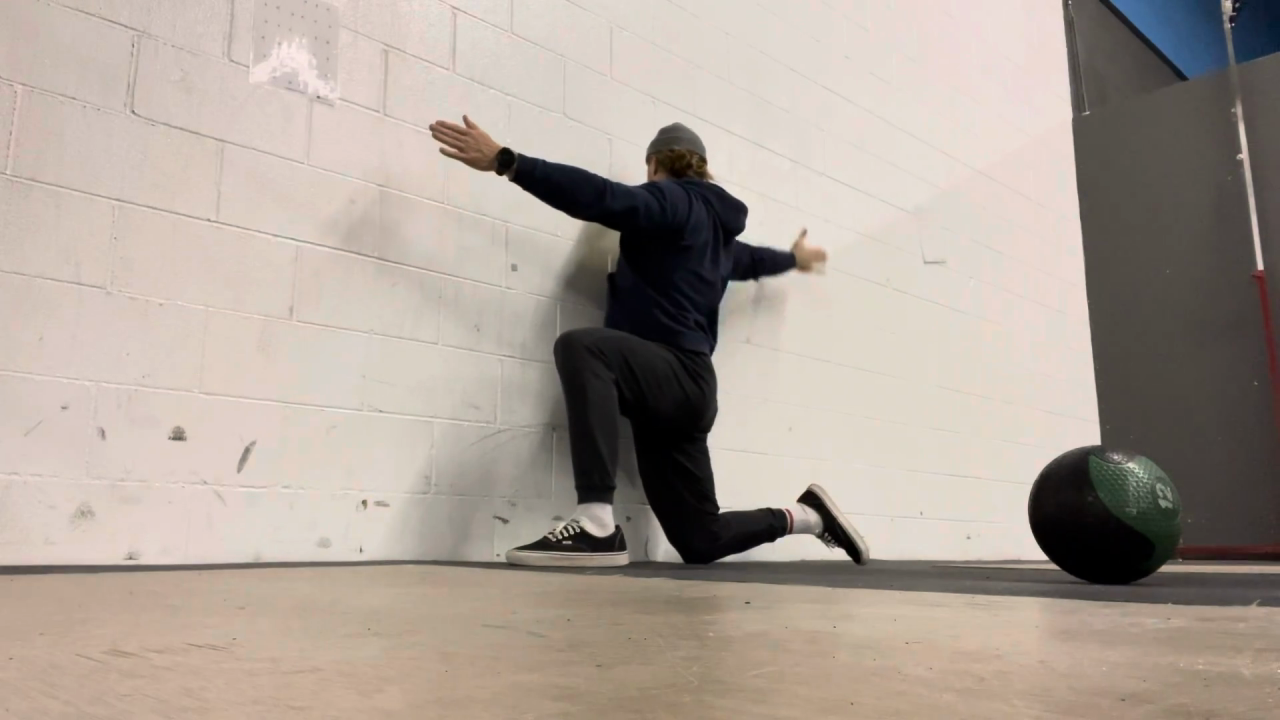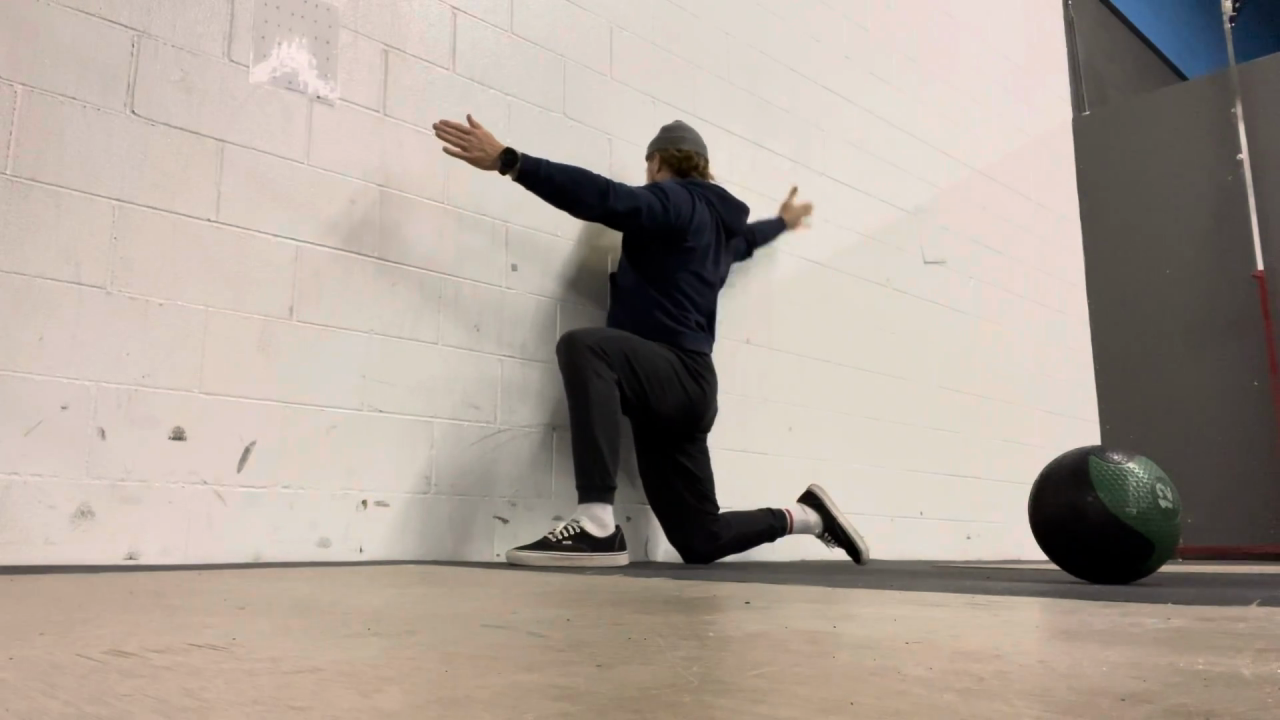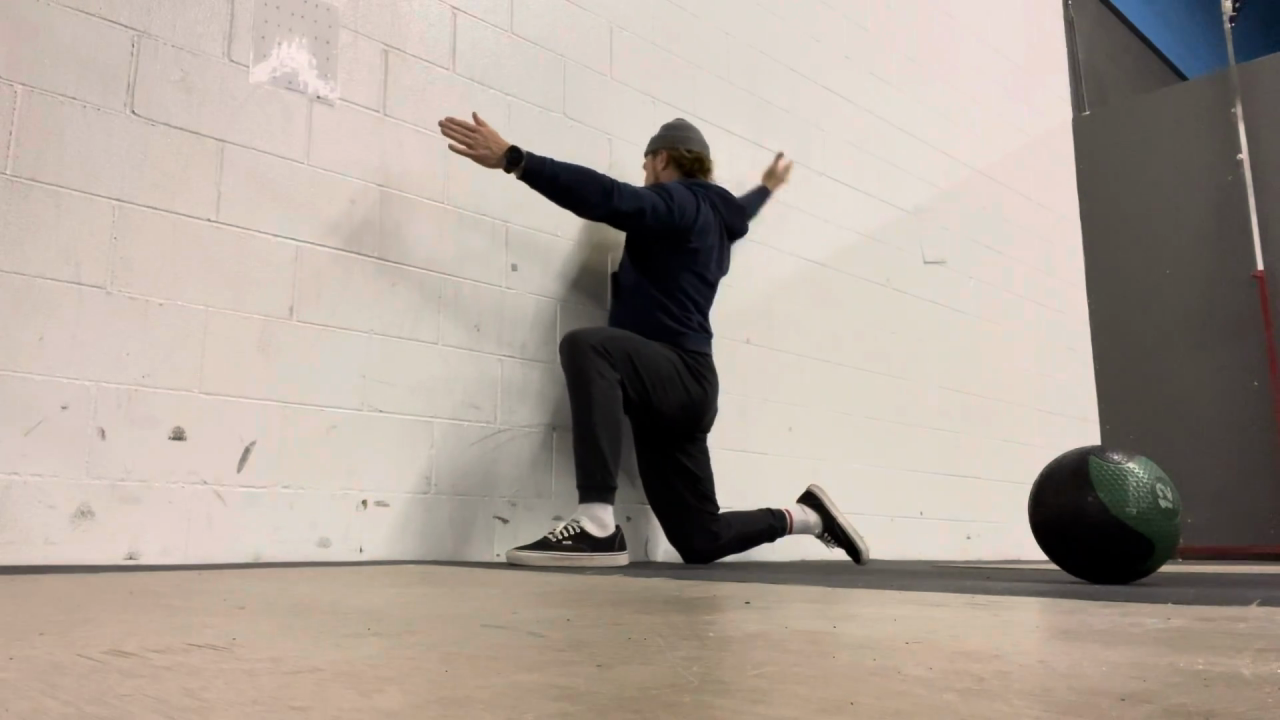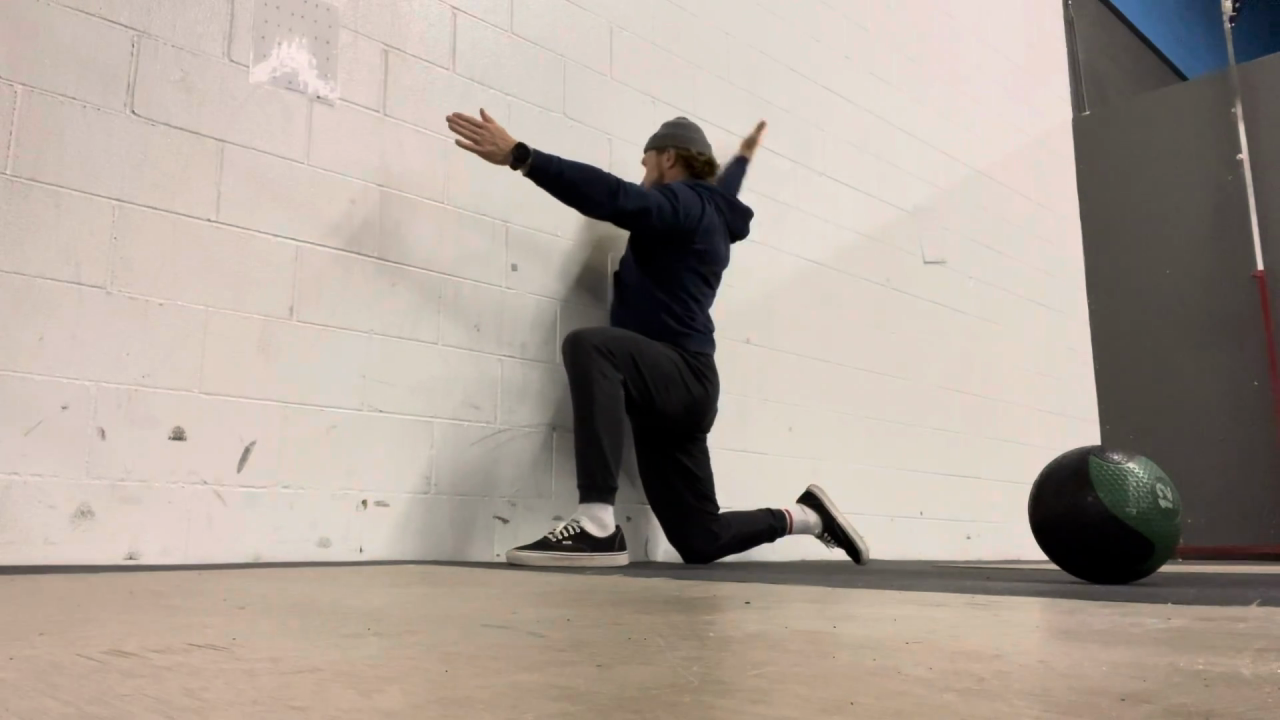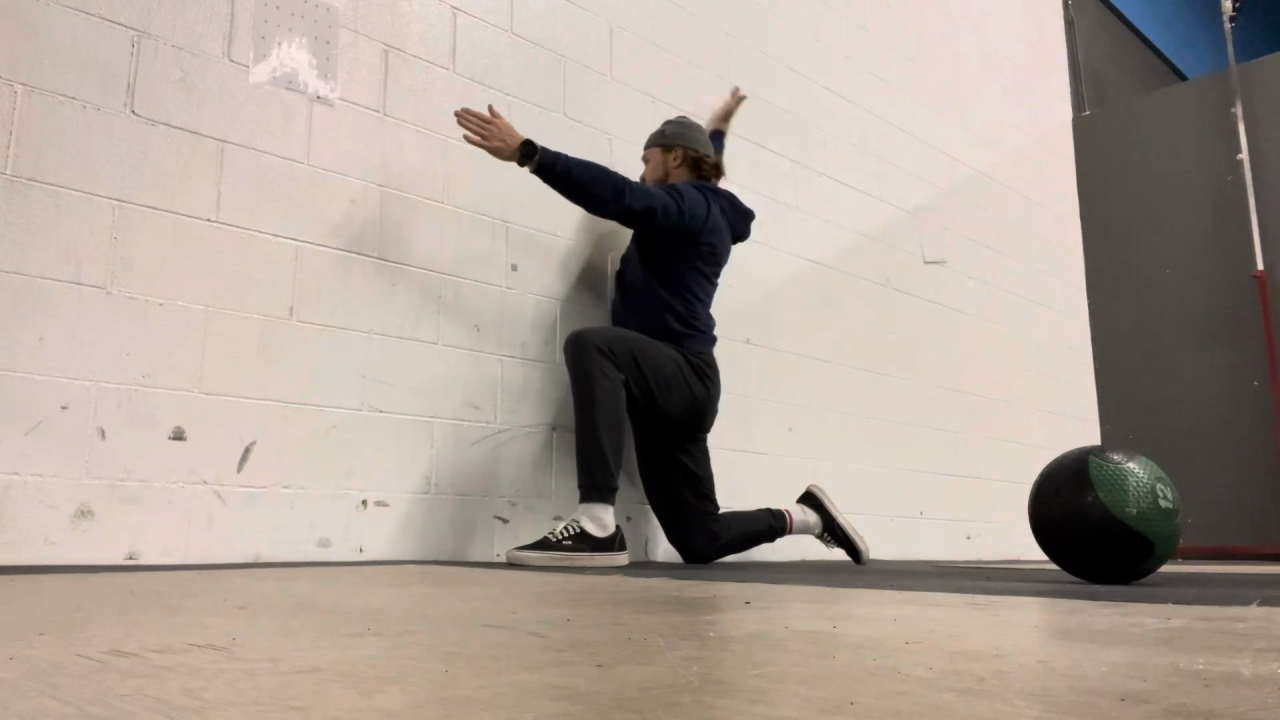
dt=0.1s
person 1, frame 1
left shoulder: (672, 202)
right shoulder: (715, 225)
left elbow: (599, 198)
right elbow: (749, 260)
left wrist: (504, 160)
right wrist: (794, 259)
left hip: (678, 377)
right hip: (682, 387)
right knee: (700, 542)
left ankle: (596, 526)
right ankle: (806, 516)
person 1, frame 2
left shoulder: (674, 203)
right shoulder: (709, 216)
left elbow: (602, 199)
right elbow: (743, 239)
left wrist: (507, 160)
right wrist: (784, 221)
left hip: (678, 377)
right hip: (679, 387)
right knee: (700, 541)
left ankle: (596, 527)
right ankle: (807, 516)
person 1, frame 3
left shoulder: (678, 203)
right shoulder: (709, 214)
left elbow: (605, 198)
right elbow: (738, 212)
left wrist: (512, 158)
right wrist: (766, 188)
left hip: (679, 377)
right hip: (680, 387)
right knee: (700, 541)
left ankle: (597, 527)
right ankle: (807, 516)
person 1, frame 4
left shoulder: (684, 206)
right shoulder: (704, 212)
left elbow: (612, 197)
right elbow: (719, 194)
left wrist: (519, 155)
right wrist: (743, 158)
left hip: (682, 378)
right hip: (676, 385)
right knee: (700, 541)
left ankle: (597, 528)
right ankle: (806, 516)
person 1, frame 5
left shoulder: (689, 207)
right shoulder: (705, 211)
left elbow: (617, 196)
left wrist: (525, 151)
right wrist: (714, 131)
left hip: (683, 379)
right hip: (678, 388)
right knee: (700, 542)
left ankle: (597, 527)
right ankle: (807, 517)
